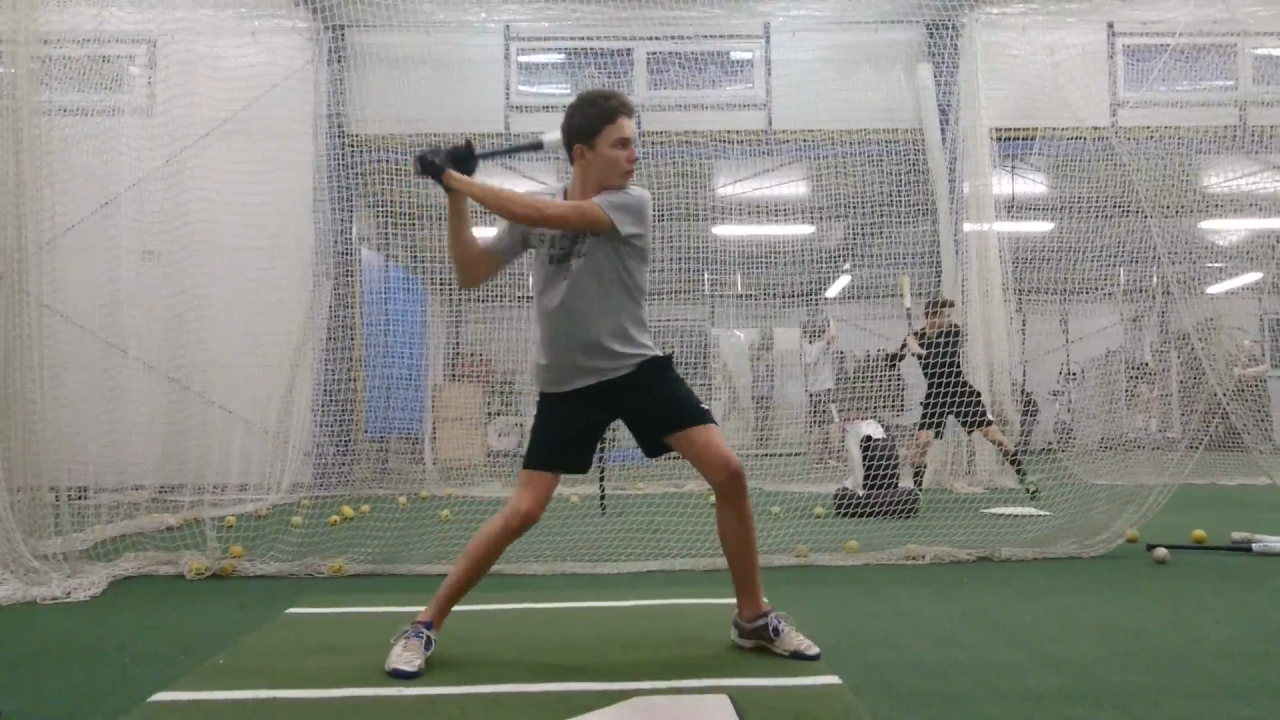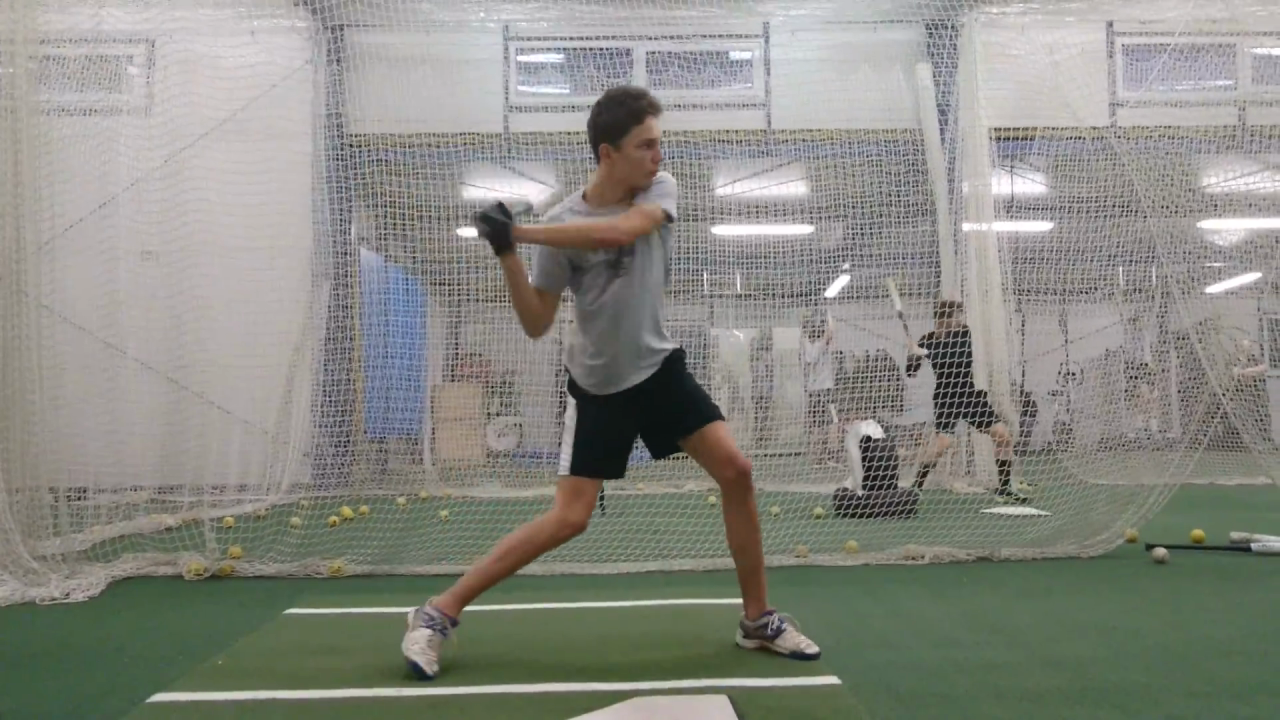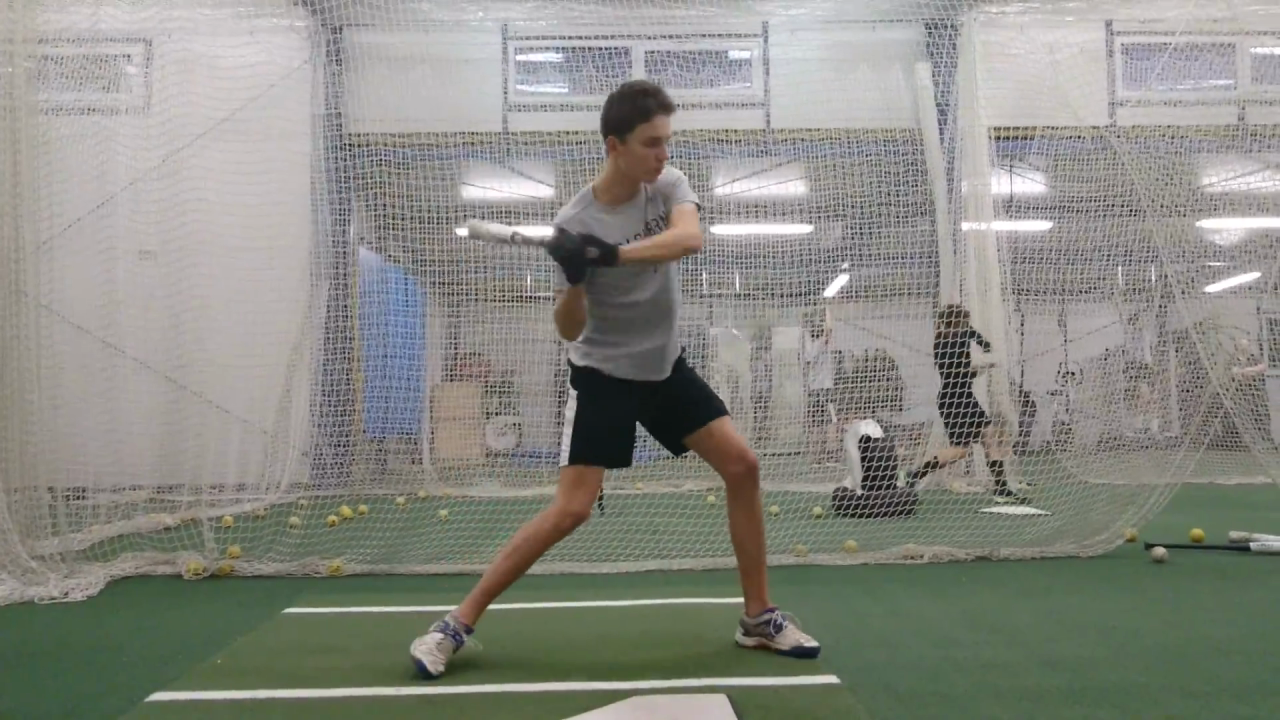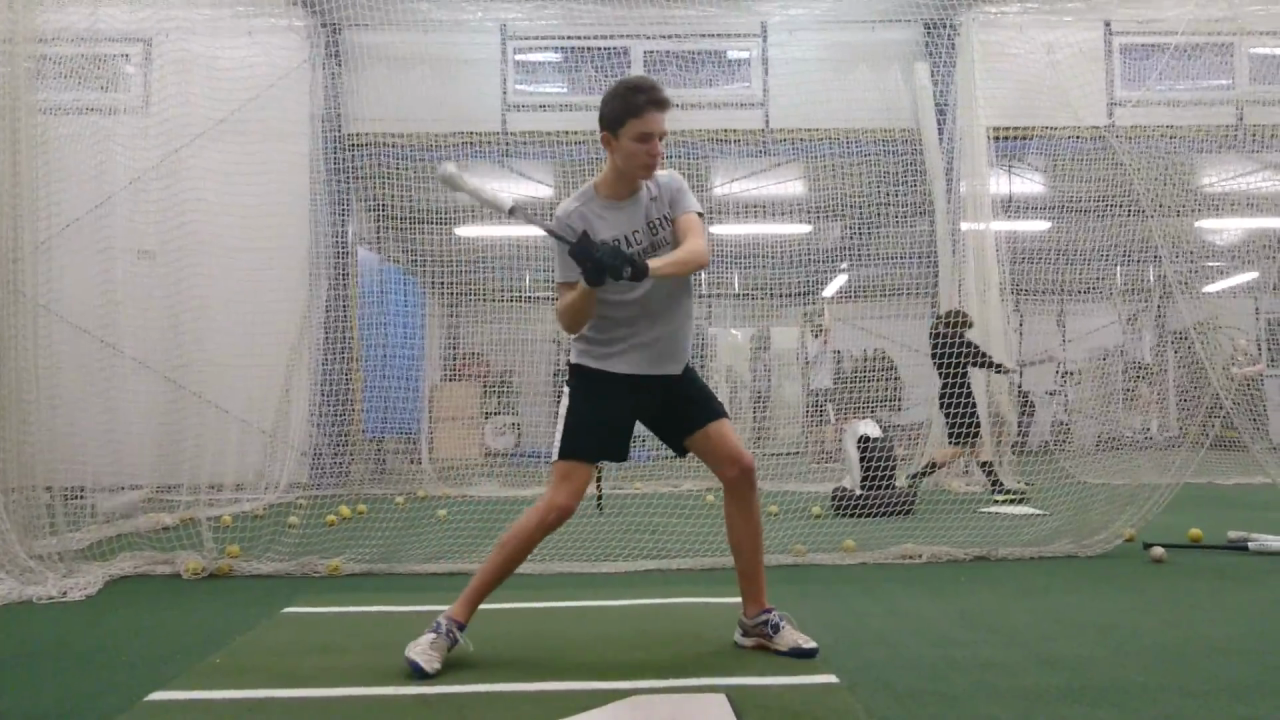
dt=0.1s
person 1, frame 1
left shoulder: (634, 200)
right shoulder: (530, 220)
left elbow: (543, 214)
right elbow: (469, 275)
left wrist: (454, 178)
right wrist: (455, 196)
left hip: (641, 367)
right hip: (569, 381)
left knee: (728, 473)
right knee: (523, 510)
left ankle: (754, 618)
right ankle: (426, 622)
person 1, frame 2
left shoulder: (659, 190)
right shoulder: (559, 222)
left elbow: (619, 231)
right elbow: (536, 325)
left wrist: (520, 231)
right wrist: (507, 252)
left hip: (656, 364)
right hip: (599, 382)
left knee: (735, 469)
right knee: (567, 518)
left ankle: (757, 618)
right ankle: (441, 612)
person 1, frame 3
left shoulder: (671, 186)
right shoulder: (573, 222)
left elbow: (690, 236)
right elbow: (567, 329)
left wrist: (619, 254)
right wrist: (577, 279)
left hip: (665, 365)
right hip: (603, 374)
left knee: (743, 467)
right knee: (571, 509)
left ankle: (759, 616)
right ankle: (459, 622)
person 1, frame 4
left shoulder: (671, 188)
right shoulder: (573, 217)
left elbow: (699, 253)
right elbow: (568, 323)
left wrist: (644, 268)
right wrist: (590, 281)
left hip: (668, 365)
right hip: (600, 372)
left knee: (740, 469)
right knee: (559, 503)
left ankle: (756, 617)
right ankle: (452, 621)
person 2, frame 1
left shoulder: (954, 332)
right shoulder: (915, 339)
left elbow: (948, 359)
left wrist: (920, 352)
right wrist: (904, 350)
left hip: (963, 394)
right hip: (936, 397)
left knee: (993, 433)
right knee: (922, 440)
left ankle: (1023, 477)
right ankle: (916, 487)
person 2, frame 2
left shoulder: (963, 331)
right shoulder: (925, 341)
left elbow: (954, 356)
right elbow: (910, 373)
left wrist: (923, 352)
right wrist: (915, 355)
left hip: (970, 394)
right hip: (945, 397)
left knee: (1003, 434)
right knee: (943, 442)
left ankle: (1004, 489)
right ankle: (916, 486)
person 2, frame 3
right shoulder: (945, 339)
left elbow: (985, 344)
left hip: (963, 397)
right hip: (954, 399)
left knee: (992, 436)
right knee: (960, 448)
left ankle: (1001, 488)
right ankle: (914, 477)
person 2, frame 4
left shoulder: (936, 333)
right shoulder: (955, 339)
right elbow: (981, 360)
right wrist: (1003, 368)
left hip: (961, 397)
right hip: (955, 398)
left knee: (975, 443)
right knee: (958, 448)
left ankle: (998, 488)
right ankle: (913, 479)
